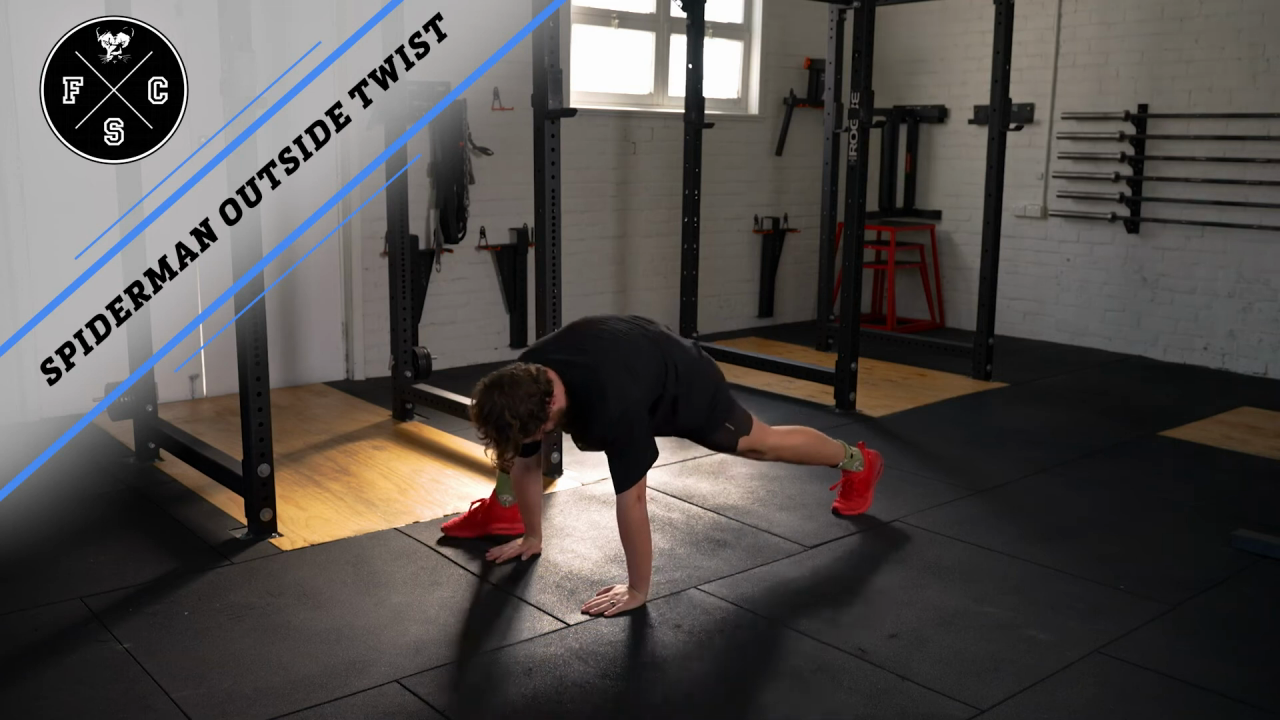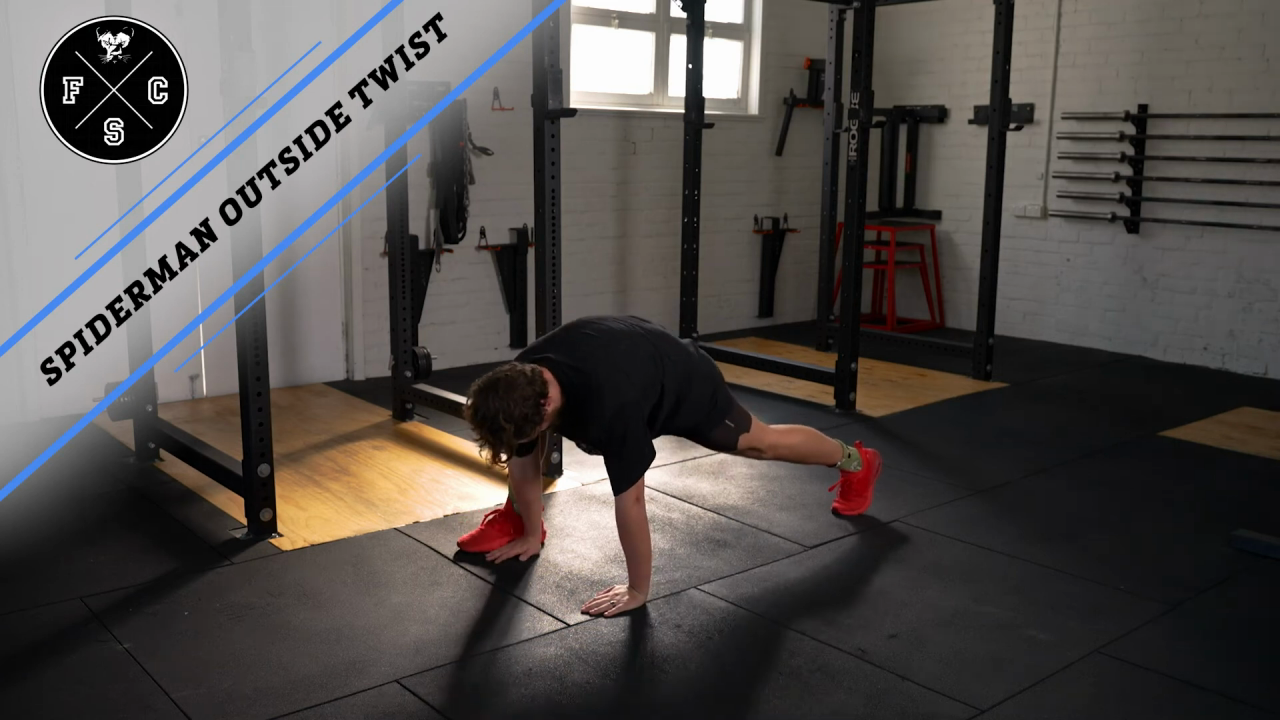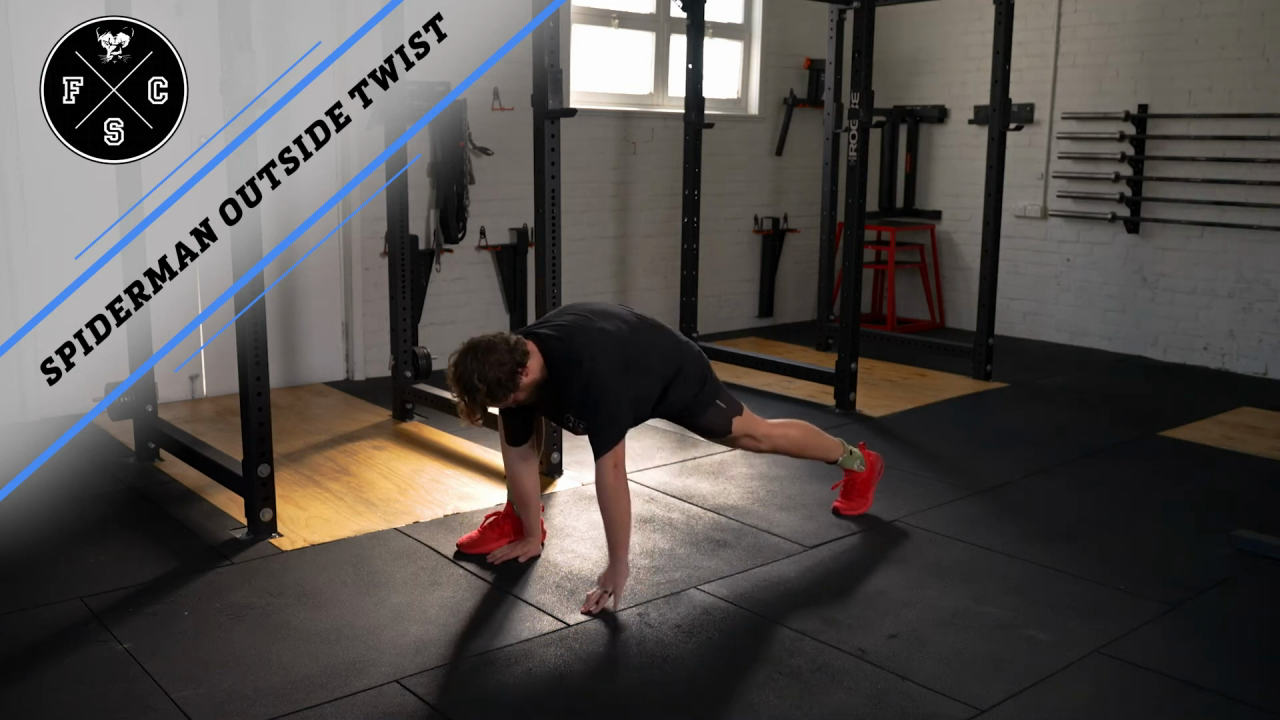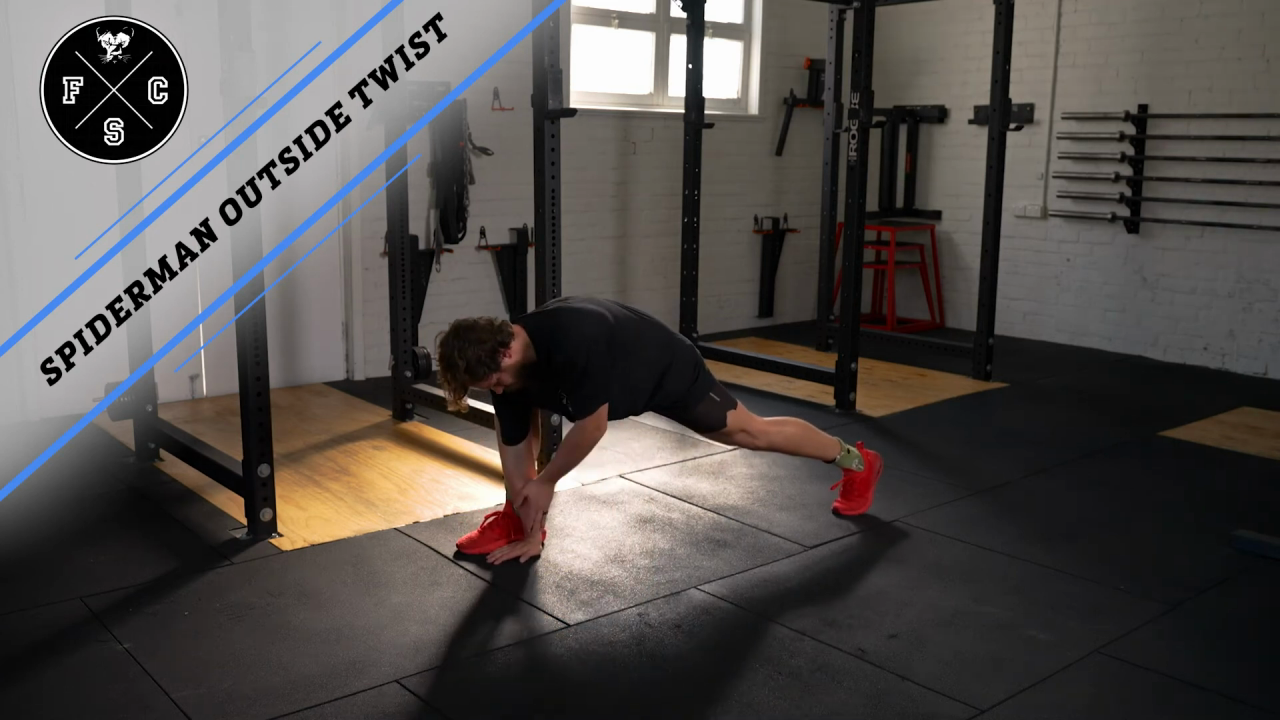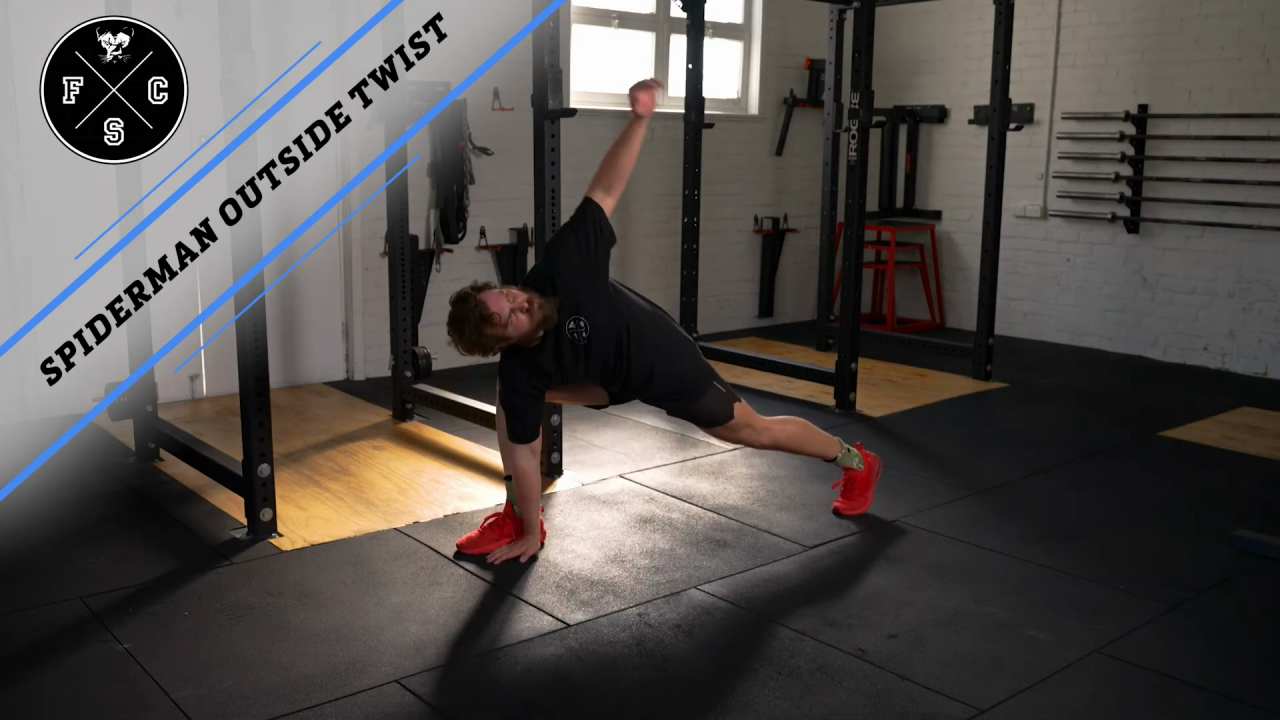
dt=1s
person 1, frame 1
left shoulder: (611, 404)
right shoulder: (523, 386)
left elbow: (631, 499)
right elbow: (526, 461)
left wrist: (637, 590)
right wrist: (532, 536)
left hip: (685, 383)
right hip: (634, 350)
left knee: (759, 442)
left ankle: (856, 462)
right ankle: (504, 507)
person 1, frame 2
left shoulder: (608, 405)
right shoulder: (521, 385)
left elbow: (629, 500)
right elbow: (524, 461)
left wrist: (637, 589)
right wrist: (529, 533)
left hip: (685, 385)
right hip: (631, 354)
left knee: (760, 442)
left ankle: (855, 462)
right ankle: (515, 517)
person 1, frame 3
left shoulder: (588, 372)
right shoulder: (512, 363)
left elbow: (610, 471)
right elbow: (520, 453)
left wrist: (618, 564)
right wrist: (530, 534)
left hip: (675, 374)
right hip: (626, 362)
left knee: (753, 434)
right knee: (520, 429)
left ankle: (856, 461)
right ankle: (515, 518)
person 1, frame 4
left shoulder: (574, 339)
right shoulder: (505, 367)
left elbow: (591, 428)
right elbow: (517, 450)
left wrist: (545, 483)
right wrist: (529, 534)
left hip: (671, 372)
right hip: (619, 377)
left knee: (750, 431)
right knee: (519, 421)
left ankle: (853, 460)
right ankle: (516, 513)
person 1, frame 5
left shoulder: (563, 266)
right shoulder: (519, 373)
left elbow: (606, 188)
right elbow: (524, 454)
left wrist: (640, 119)
right wrist: (529, 534)
left hip: (671, 365)
right hip: (610, 379)
left knee: (755, 432)
right knee: (510, 406)
left ankle: (854, 460)
right ankle: (518, 517)
